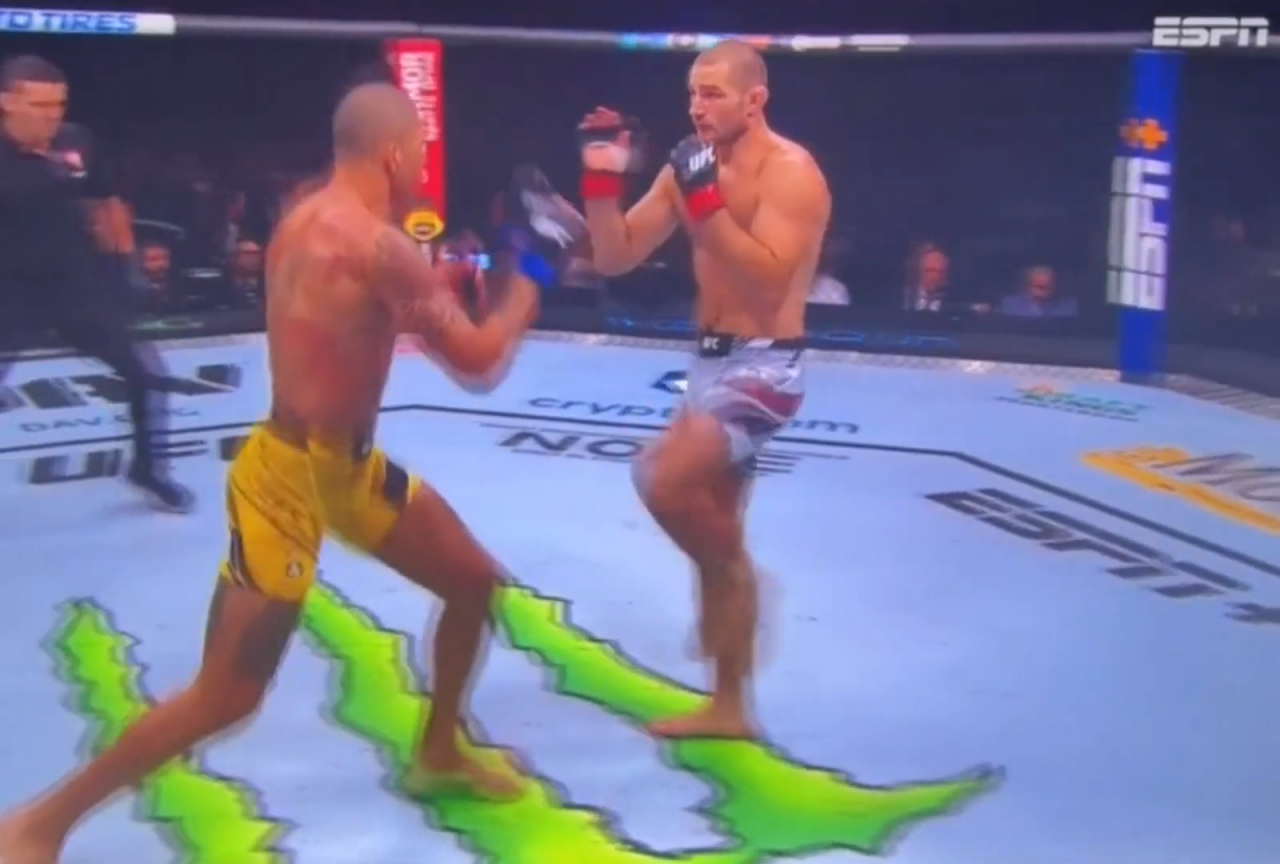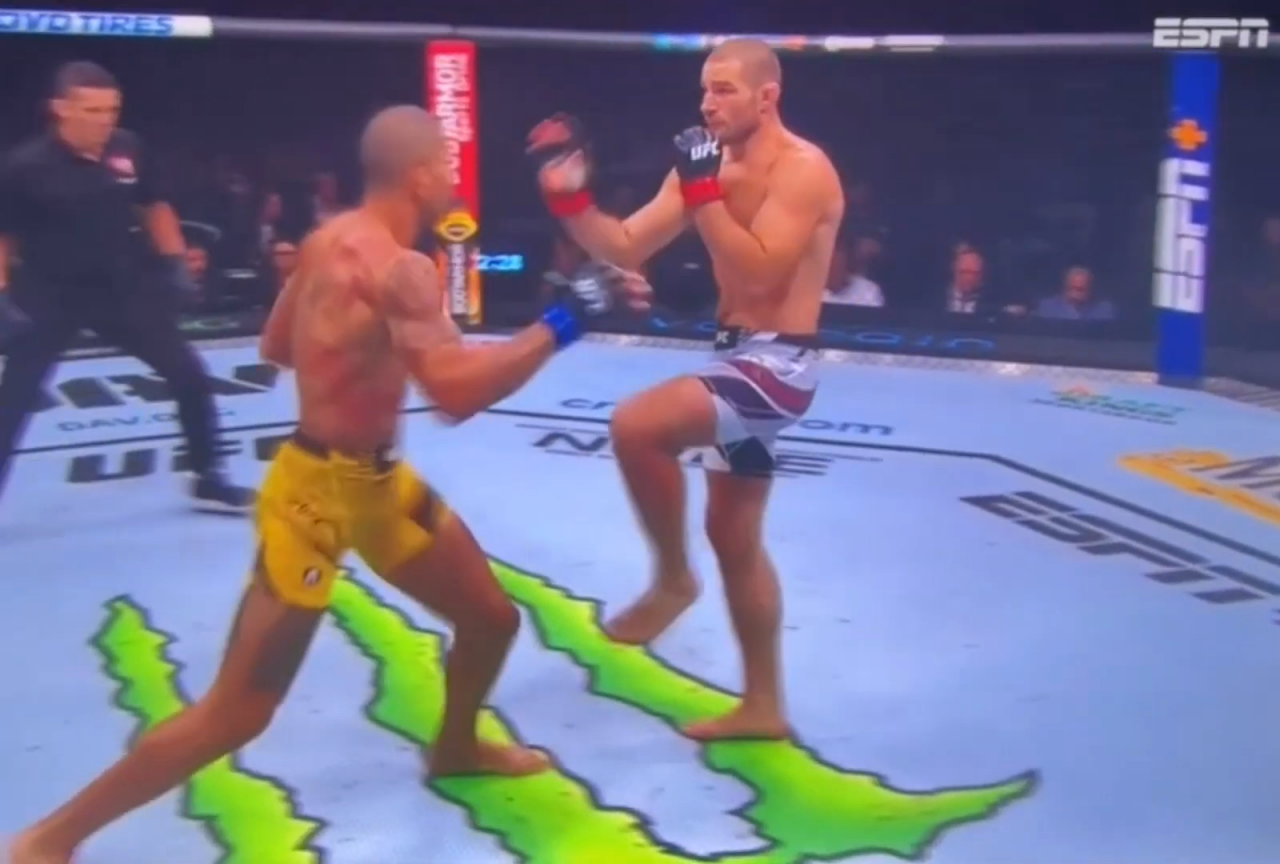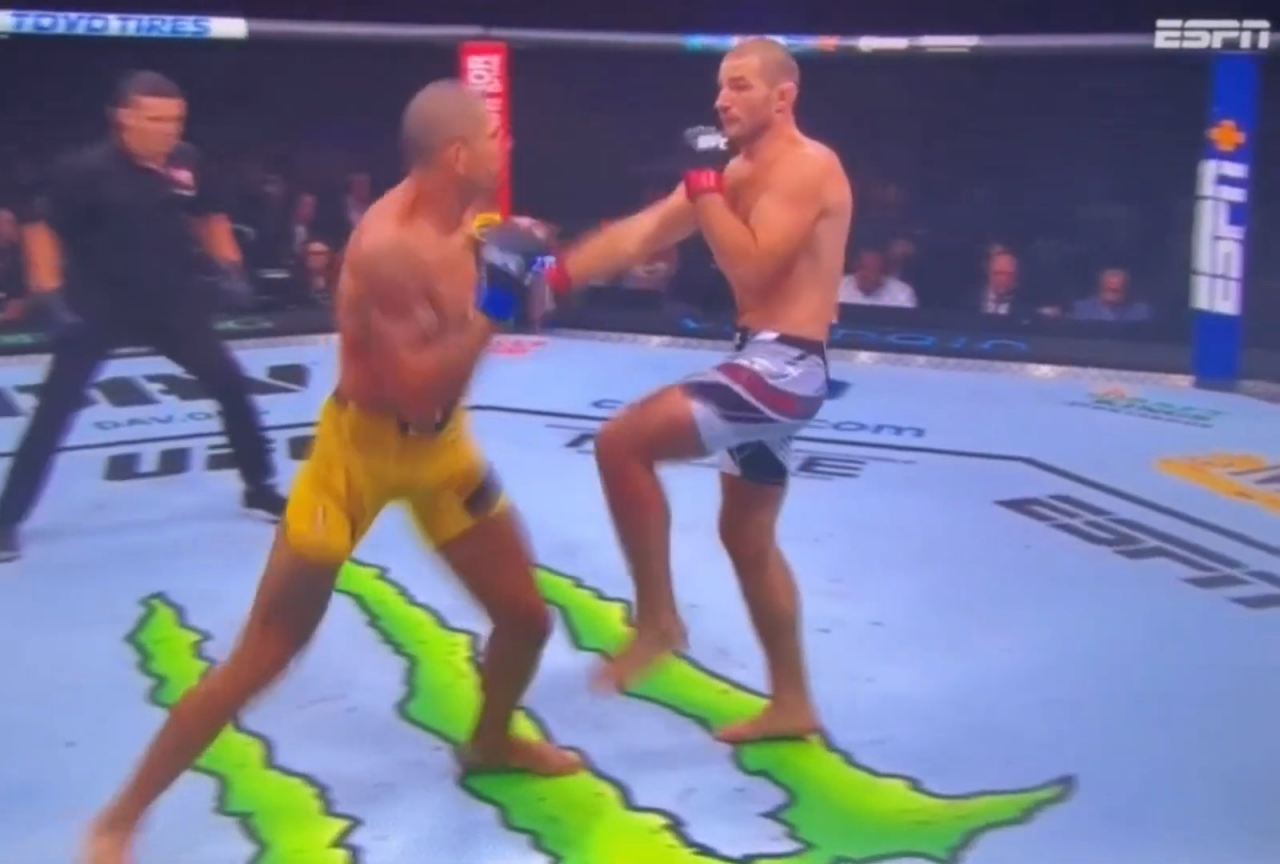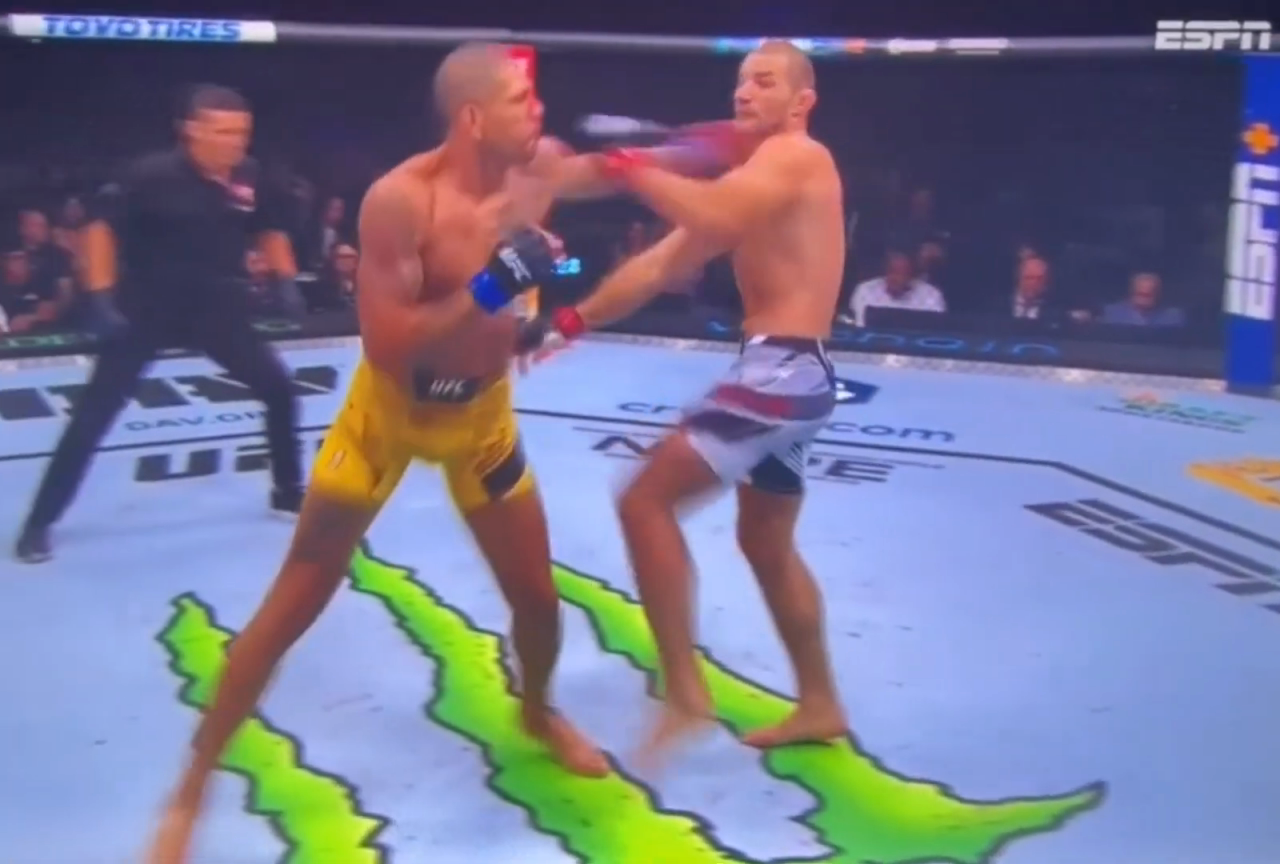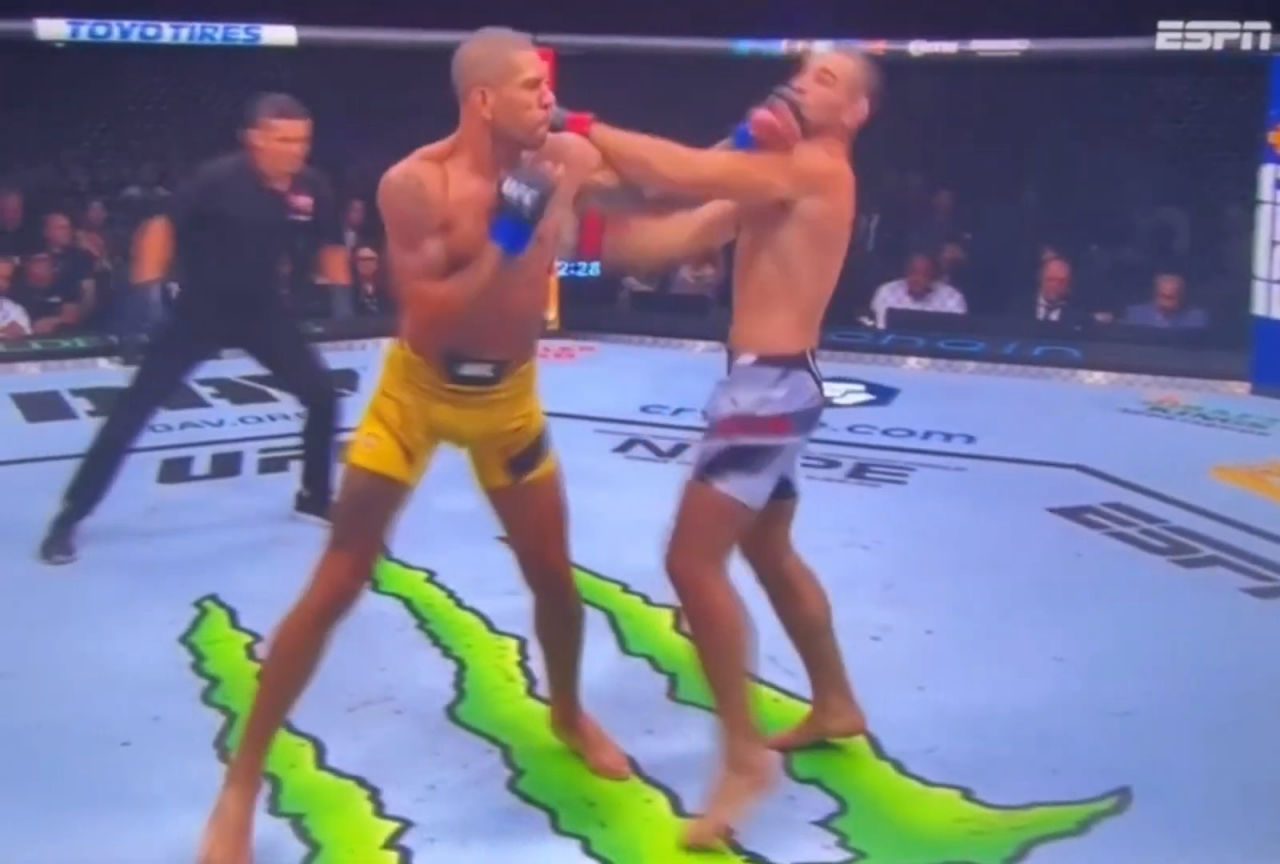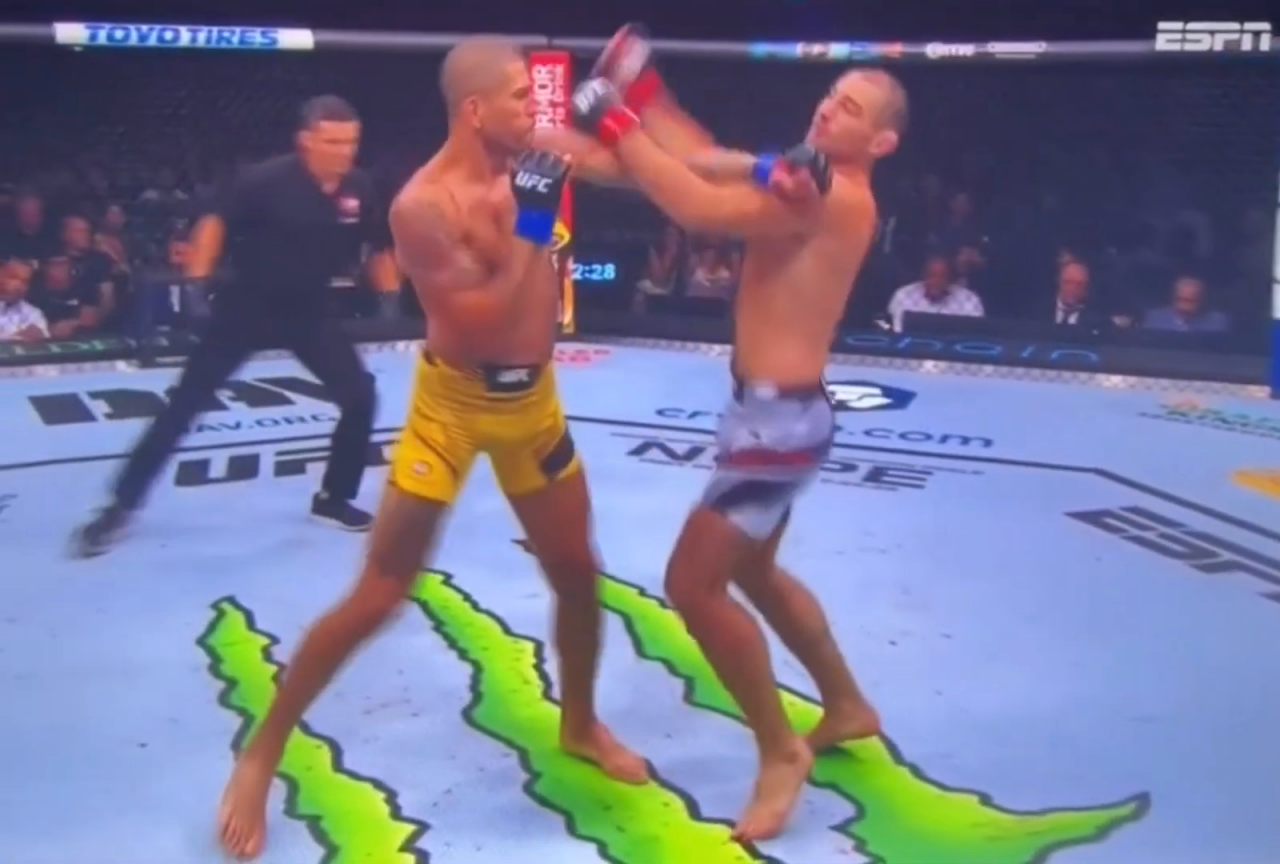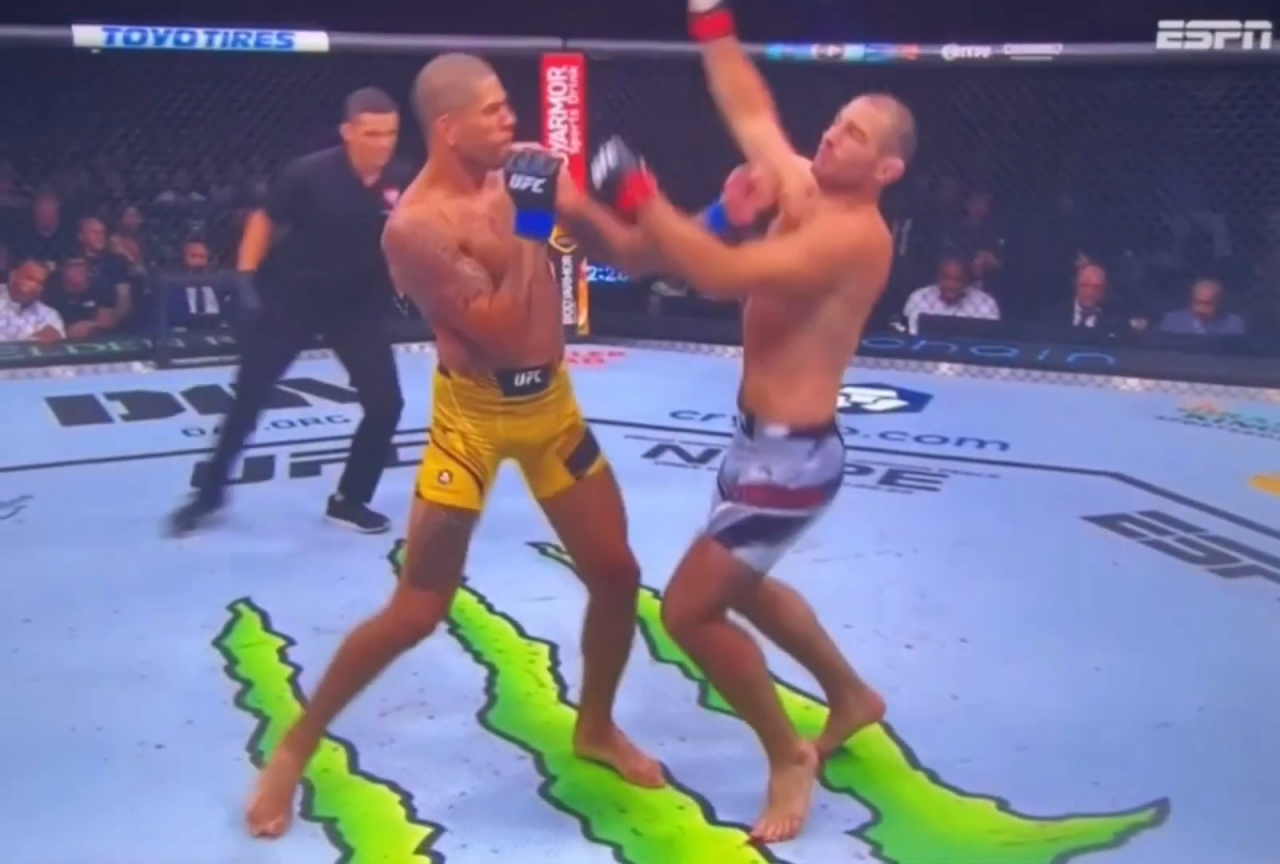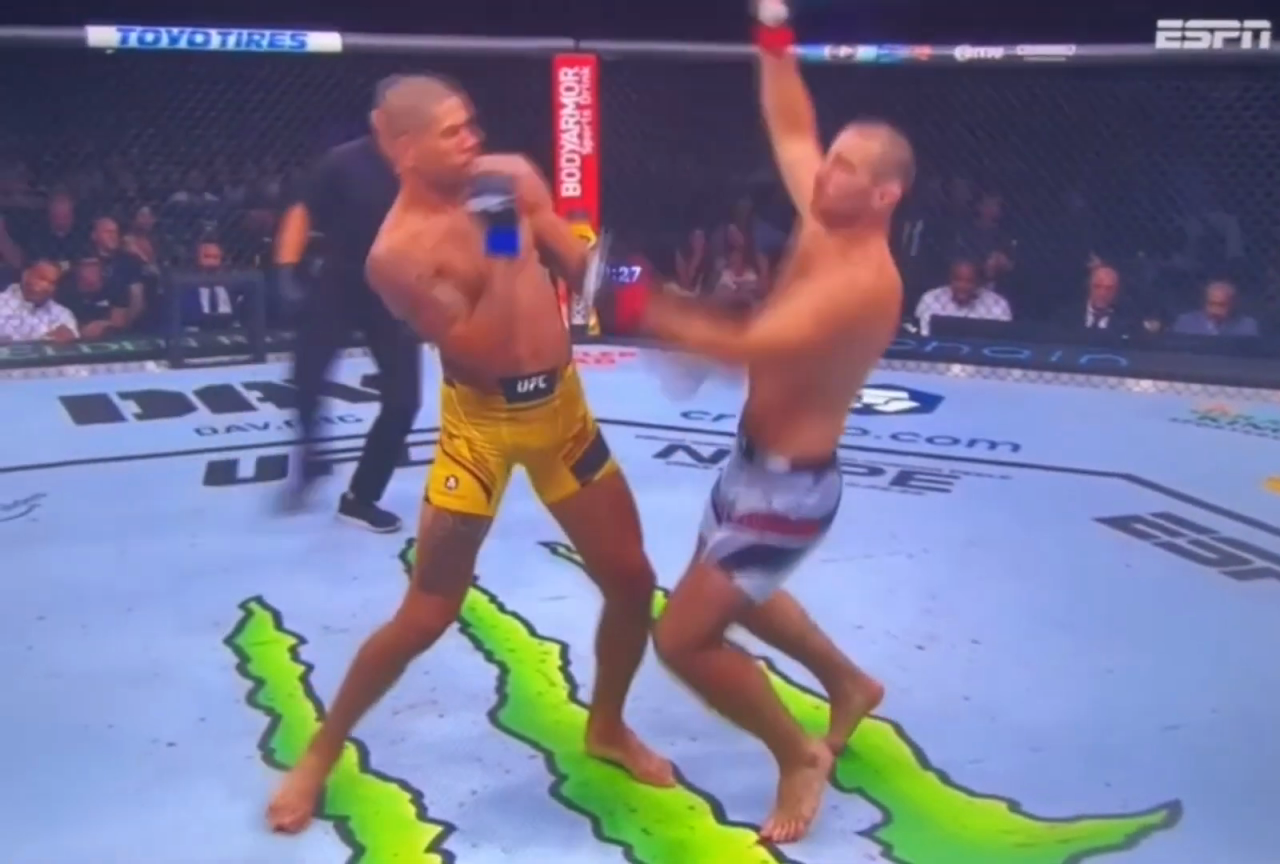
dt=0.2s
person 1, frame 1
left shoulder: (310, 218)
right shoulder: (380, 244)
right elbow: (478, 361)
left wrist: (432, 287)
right wrist: (534, 268)
left hip: (346, 461)
right hip: (297, 475)
left knee: (475, 581)
right knee: (226, 696)
left ankle: (442, 752)
person 1, frame 2
left shoulder: (332, 239)
right shoulder: (395, 269)
left elbow: (276, 344)
right elbow: (457, 394)
right wrist: (561, 324)
left hip: (375, 477)
right hip: (322, 490)
left knee: (493, 618)
right knee: (237, 711)
left ankle: (456, 742)
person 1, frame 3
left shoulder: (440, 217)
right shoulder: (391, 243)
right elbow: (415, 389)
right wrist: (491, 305)
left hip: (442, 445)
right hip: (363, 445)
left knee: (527, 616)
right knee: (260, 657)
left ankle: (493, 740)
person 1, frame 4
left shoulder: (541, 166)
right shoulder: (399, 199)
left elbow: (608, 174)
right elbow: (386, 344)
right wrist: (487, 291)
left hip: (480, 412)
right hip: (390, 406)
left knee: (536, 597)
right knee: (296, 602)
left ankle: (539, 714)
right ankle: (191, 791)
person 1, frame 5
left shoulder: (563, 160)
right shoulder: (414, 184)
left elbow: (653, 230)
right elbow: (426, 320)
right wrist: (505, 242)
left hip: (508, 395)
right hip: (419, 388)
left knee: (553, 578)
right knee: (334, 587)
left ankle: (568, 715)
right ankle: (243, 776)
person 1, frame 6
left shoulder: (545, 152)
right shoulder: (423, 205)
right elbow: (485, 326)
right wrist: (532, 228)
left hip: (533, 399)
right hip: (454, 401)
left knee: (578, 574)
right knee: (377, 599)
left ankle: (581, 724)
right ankle: (260, 756)
person 1, frame 7
left shoulder: (525, 166)
right shoulder: (415, 225)
right elbow: (502, 331)
right wrist: (530, 226)
left hip: (551, 401)
right hip: (475, 413)
left knee: (617, 575)
right knee: (416, 612)
left ankle: (596, 728)
right ankle: (297, 745)
person 1, frame 8
left shoulder: (512, 177)
right shoulder: (397, 252)
left elbow: (577, 266)
right elbow: (485, 351)
right wrist: (500, 247)
left hip: (561, 406)
right hip: (482, 423)
left knee: (632, 580)
right knee: (426, 617)
left ankle: (606, 727)
right ankle: (322, 752)
person 2, frame 1
left shoulder: (791, 172)
right shoulder: (684, 166)
left elbow: (765, 279)
right elbow: (615, 257)
left wrist: (705, 200)
right wrist: (602, 181)
left hip: (762, 365)
right hip: (710, 359)
left knee: (664, 481)
right knee: (706, 519)
left ankle: (733, 583)
right ankle: (729, 705)
person 2, frame 2
left shoulder: (802, 169)
right shoulder: (705, 165)
left elbow: (758, 276)
right elbow: (623, 248)
left wrist: (703, 193)
right wrist: (569, 196)
left hip: (776, 362)
right hip: (734, 356)
left knee: (635, 429)
right knee: (733, 534)
left ankle: (671, 578)
right ankle: (761, 705)
person 2, frame 3
left shoulder: (808, 167)
right shoulder: (728, 172)
left elbow: (750, 267)
right elbow: (636, 237)
left wrist: (705, 185)
right wrist: (561, 270)
left hip: (784, 366)
right hip: (759, 364)
left knee: (620, 441)
right knee: (746, 535)
left ankle: (656, 616)
right ankle: (791, 703)
person 2, frame 4
left shoulder: (794, 157)
right shoulder: (746, 177)
left elbow: (708, 218)
right elbow: (663, 263)
left wrist: (631, 166)
right wrist: (574, 319)
left hip: (779, 371)
right hip: (782, 373)
left knee: (646, 501)
right knee: (766, 542)
left ankle: (684, 688)
right ankle: (819, 705)
person 2, frame 5
left shoulder: (811, 165)
right shoulder: (776, 169)
left elbow: (684, 175)
left wrist: (588, 130)
left hip: (767, 385)
right hip: (770, 382)
left knee: (693, 560)
right knee: (768, 552)
left ankle: (743, 754)
right ankle: (836, 705)
person 2, frame 6
left shoulder: (834, 196)
right shoulder: (796, 174)
left elbow: (702, 211)
right elbow: (702, 158)
left wrist: (618, 127)
right wrist: (642, 89)
left hip: (779, 414)
right hip: (767, 407)
left knee: (693, 583)
right knee: (753, 573)
left ankle: (781, 752)
right ankle: (847, 706)
person 2, frame 7
left shoulder: (855, 235)
right shoulder: (806, 191)
left elbow: (723, 274)
right elbow: (747, 109)
left wrist: (640, 199)
left hip: (791, 453)
right hip: (761, 439)
left knee: (688, 611)
right knee: (742, 587)
left ankle: (789, 757)
right ankle: (851, 697)
person 2, frame 8
left shoulder: (865, 280)
right shoulder: (823, 224)
left elbow: (747, 351)
right elbow: (789, 127)
left wrist: (646, 313)
left hip: (790, 486)
right hip: (751, 462)
left knee: (682, 639)
right knee: (735, 596)
left ankle: (799, 758)
right ankle: (849, 684)
person 3, frame 1
left shoulder: (77, 144)
left elbow: (105, 202)
left wrist: (126, 262)
left hip: (73, 285)
left knee: (145, 372)
left ankle: (147, 469)
person 3, frame 2
left shoulder: (127, 149)
left elbow: (154, 206)
left wrist: (176, 263)
left hip: (121, 290)
right hip: (49, 299)
left knee: (191, 377)
left ankle: (209, 479)
person 3, frame 3
left shoulder: (187, 162)
right shoulder: (87, 169)
left elbow: (211, 218)
right elbow: (40, 228)
left wrist: (231, 270)
right wrist: (53, 298)
left hip: (168, 299)
right hip: (99, 303)
left knee: (235, 389)
right knee: (55, 412)
left ankle: (259, 489)
person 3, frame 4
left shoulder: (249, 178)
right shoulder: (153, 176)
left elbow: (270, 232)
right elbow: (101, 230)
left wrist: (285, 280)
right wrist: (103, 298)
left hip: (214, 305)
right hip: (148, 308)
left knee: (280, 390)
right knee: (94, 414)
left ankle: (288, 491)
right ankle: (40, 520)
person 3, frame 5
left shoulder: (312, 189)
right shoulder: (218, 180)
left elbow: (329, 245)
right elbow: (162, 226)
left wrist: (339, 291)
right wrist: (150, 288)
left hip: (262, 308)
right hip: (202, 307)
left knee: (323, 396)
right knee: (133, 410)
left ankle: (315, 496)
right ankle: (70, 515)
person 3, frame 6
left shoulder: (360, 190)
right shoulder: (267, 180)
left elbow: (380, 250)
right elbow: (216, 223)
left wrist: (388, 295)
right wrist: (198, 282)
left hip: (308, 310)
right hip: (247, 304)
left knee: (360, 399)
right knee: (184, 405)
left ankle: (334, 498)
right ankle: (120, 506)
person 3, frame 7
left shoulder: (401, 183)
right shoulder: (311, 172)
right elbow: (266, 218)
right wrist: (247, 277)
left hip: (357, 305)
right hip: (293, 297)
left knee: (386, 402)
right knee: (250, 397)
left ankle: (349, 500)
right ankle: (211, 493)
person 3, frame 8
right shoulder: (343, 162)
right elbow: (303, 212)
right wrist: (286, 269)
right hip: (337, 287)
left knee: (403, 398)
right knee: (306, 378)
left ankle: (360, 498)
right ankle: (311, 463)
